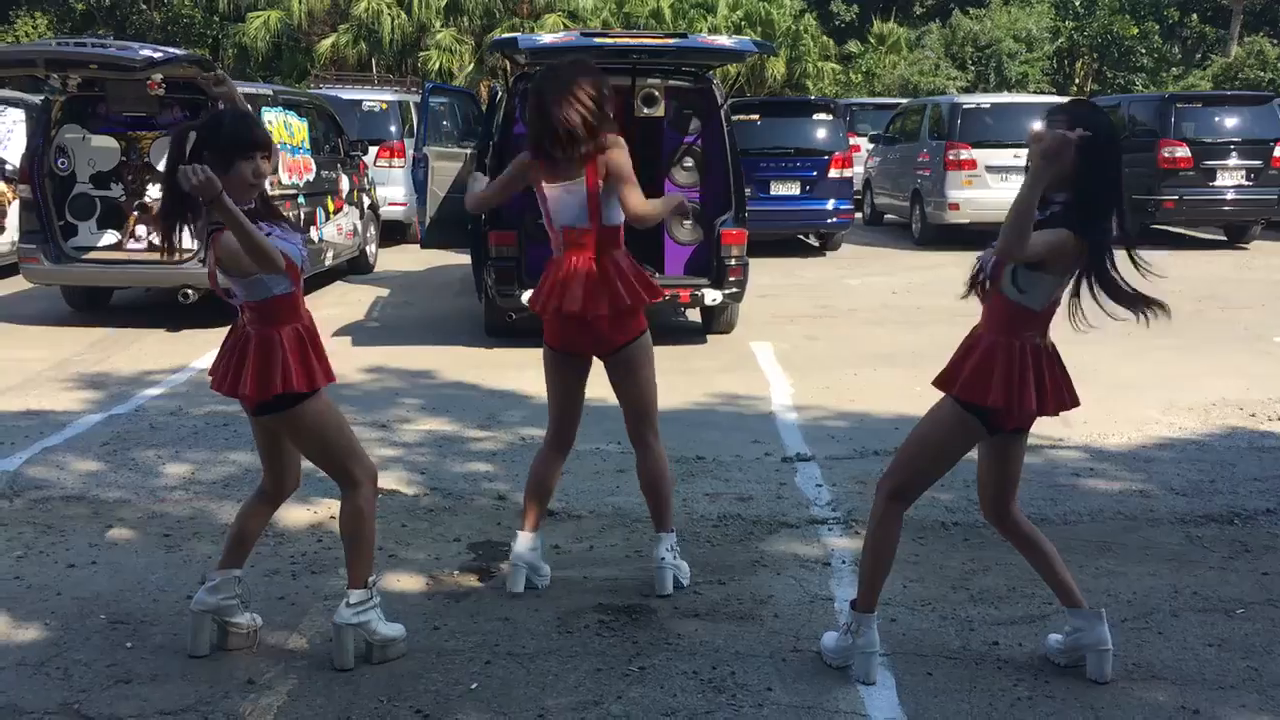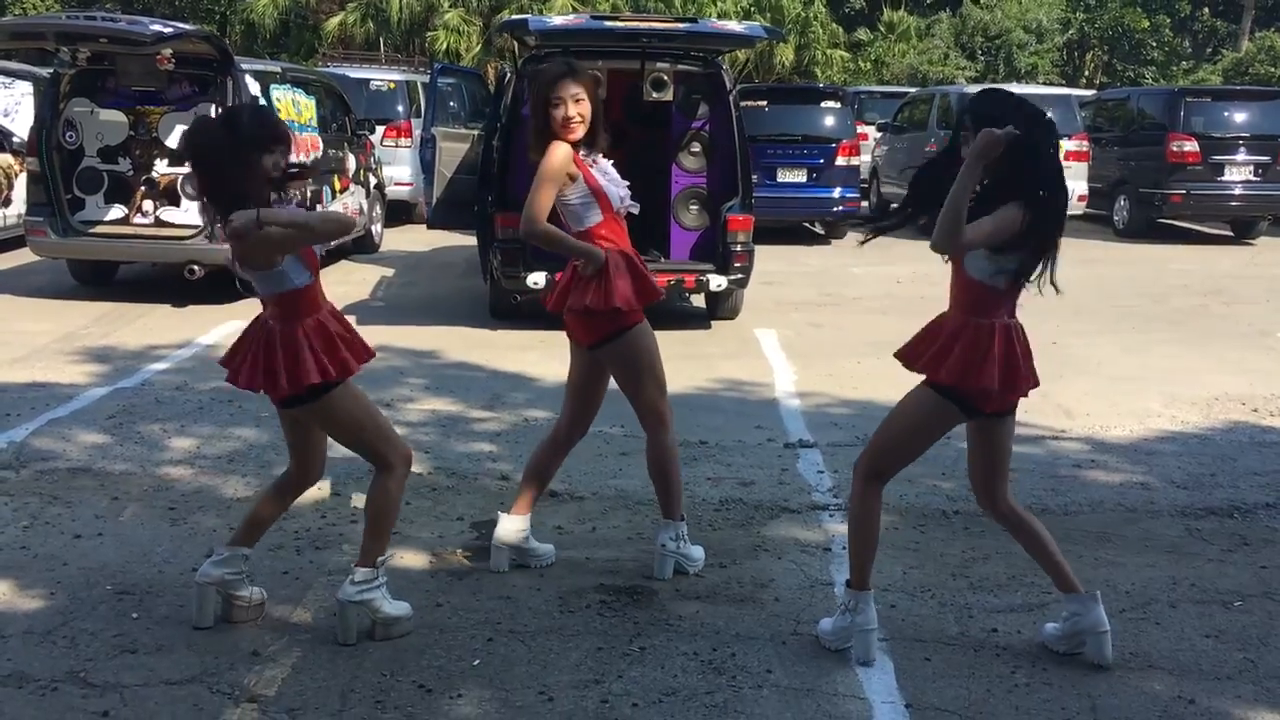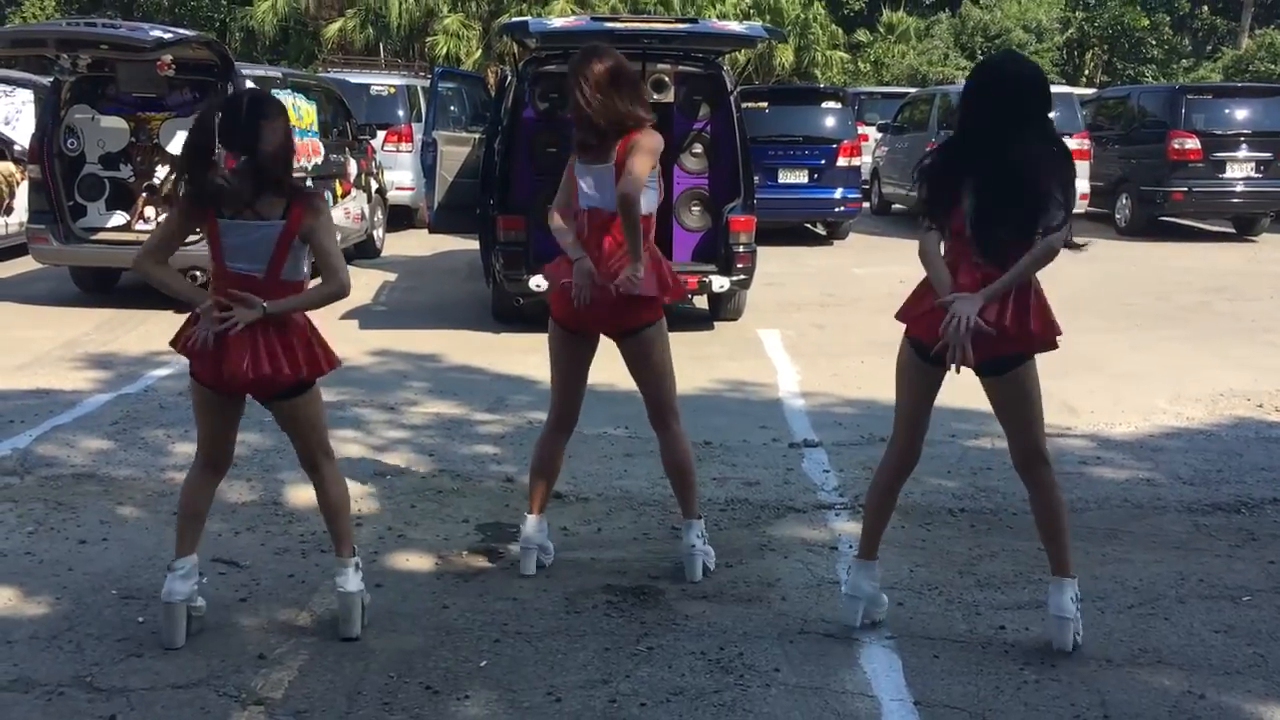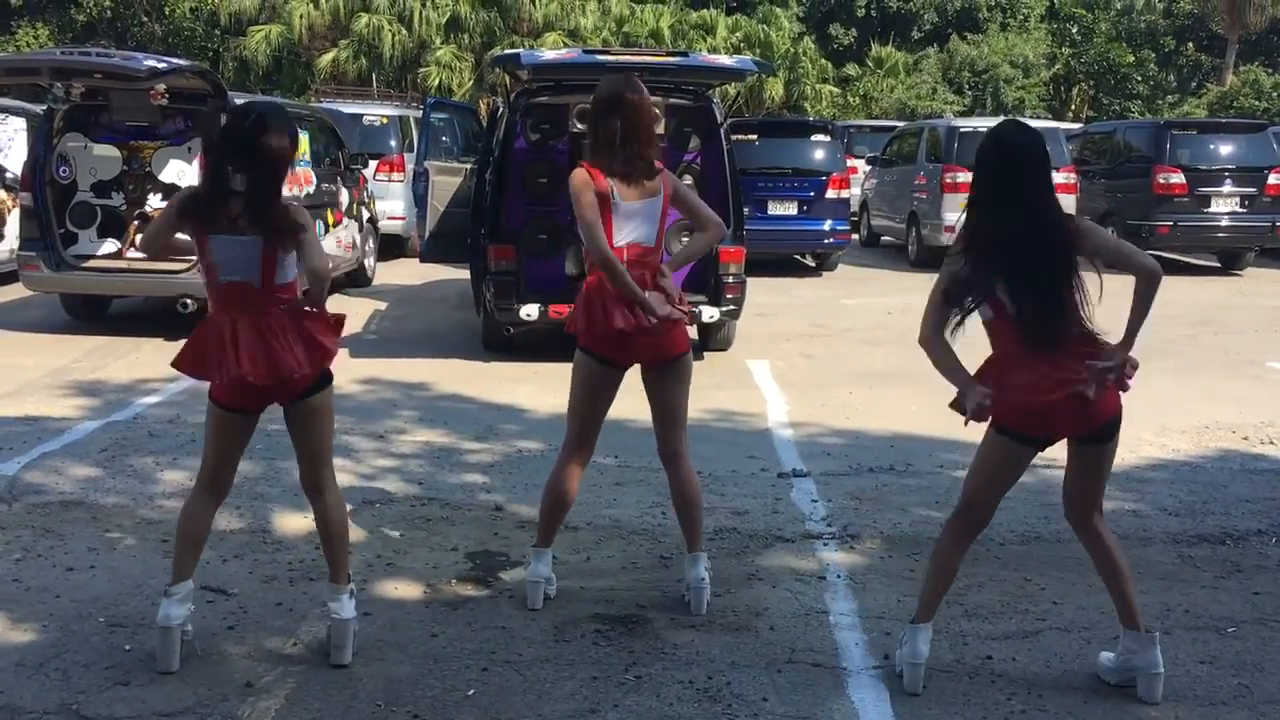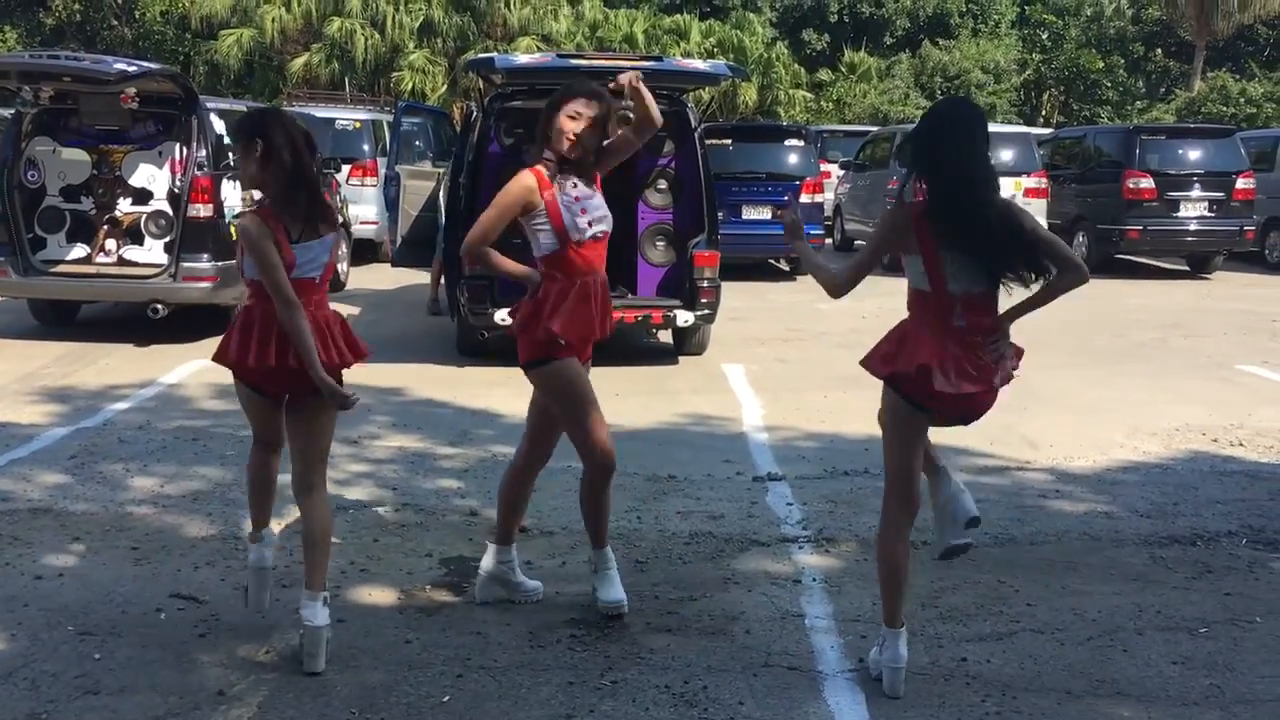
dt=1s
person 1, frame 1
left shoulder: (1069, 233)
right shoulder: (1051, 213)
left elbow: (1014, 251)
left wrist: (1038, 173)
left hip: (1002, 371)
right hip: (1010, 372)
left knee: (893, 490)
right knee: (1001, 510)
left ankle: (861, 632)
right ankle: (1086, 626)
person 1, frame 2
left shoulder: (1019, 208)
right shoulder: (1007, 195)
left elbow: (946, 241)
left wrist: (974, 165)
left hip: (969, 357)
right hip: (993, 360)
left knee: (869, 472)
right knee: (994, 498)
left ankle: (858, 613)
right ankle: (1083, 611)
person 1, frame 3
left shoulder: (948, 163)
right shoulder: (1049, 165)
left elbow: (929, 243)
right elbow: (1052, 240)
left wrist: (956, 298)
right wrist: (983, 300)
left hip: (940, 313)
right hip: (1006, 320)
left knee: (902, 448)
right knee: (1033, 461)
left ankle: (863, 574)
right ankle: (1063, 594)
person 1, frame 4
left shoulder: (974, 247)
right shoulder: (1070, 231)
left elbow: (931, 333)
right elbow: (1149, 272)
left wrist: (969, 387)
right wrist: (1119, 352)
left hip: (1025, 399)
right hip: (1091, 390)
left knee: (966, 520)
right knee: (1087, 521)
left ankle: (917, 636)
right ankle: (1140, 648)
person 1, frame 5
left shoulder: (909, 214)
right shoulder: (1000, 214)
left elbow: (840, 285)
right elbow: (1075, 271)
left wrist: (798, 243)
right wrist: (1008, 317)
left hip: (921, 362)
right hip: (979, 368)
left knee: (897, 509)
left ankle: (892, 645)
right ankle: (954, 497)
person 2, frame 1
left shoulder: (250, 203)
right shoulder: (226, 237)
left elbow: (261, 151)
right elbow: (278, 264)
left wrist: (238, 113)
right wrist: (222, 204)
left hip: (275, 360)
right hip: (275, 362)
left knee: (279, 482)
right knee: (359, 476)
left ankle: (218, 597)
right ankle: (359, 609)
person 2, frame 2
left shoulder: (248, 212)
right shoulder: (258, 231)
right elbow: (343, 224)
right wrist: (266, 216)
left hip: (294, 347)
right hip: (305, 357)
left knee: (303, 470)
right knee: (394, 458)
left ankle: (224, 570)
right ankle: (365, 588)
person 2, frame 3
left shoulder: (203, 194)
right shoulder: (305, 205)
left elbow: (148, 263)
right elbow: (338, 285)
left wrist: (204, 304)
right wrist: (267, 312)
left hip: (217, 345)
right hip: (282, 346)
left knee: (209, 463)
right knee: (319, 462)
left ankle: (181, 579)
right ankle: (349, 575)
person 2, frame 4
left shoulder: (195, 204)
right shoulder: (284, 212)
left elbow: (150, 244)
right elbow: (321, 271)
right wrist: (313, 304)
left hip: (232, 355)
right hip: (296, 351)
left knee: (210, 487)
right knee: (321, 482)
left ankle: (176, 601)
right ankle: (341, 599)
person 2, frame 5
left shoulder: (254, 224)
right shoulder: (323, 211)
left elbow: (285, 303)
left wrist: (313, 371)
left hip: (263, 349)
right hip: (322, 345)
left knee: (265, 448)
right knee: (311, 480)
left ankle: (260, 546)
right ankle: (315, 606)
person 3, frame 1
left shoulder: (535, 159)
right shoulder: (610, 149)
left elbow: (477, 206)
right elbow: (638, 214)
left wrist: (479, 183)
right wrist: (677, 202)
left hip: (562, 299)
right hip: (614, 295)
left knee: (558, 437)
right knee: (645, 435)
left ankle: (526, 550)
right ankle: (666, 553)
person 3, frame 2
left shoulder: (584, 155)
right shoulder: (559, 153)
right elbow: (531, 225)
left wrist: (597, 256)
right wrist: (593, 254)
left hip: (600, 296)
right hip: (604, 296)
left knee: (571, 424)
right knee: (658, 419)
left ankle: (513, 530)
right ankle: (673, 539)
person 3, frame 3
left shoulder: (575, 150)
right shoulder: (645, 139)
left elbow: (558, 219)
right elbow: (629, 187)
left wrist: (580, 260)
right wrist: (637, 259)
left hip: (578, 289)
right hip: (631, 291)
left knee: (560, 420)
right knee: (666, 420)
left ankle: (533, 531)
right ankle: (694, 536)
person 3, frame 4
left shoulder: (584, 178)
right shoulder: (662, 178)
left elbow: (598, 251)
right elbow: (714, 228)
left wrist: (640, 298)
right wrist: (668, 269)
left hip: (607, 323)
right hip: (664, 324)
left knee: (575, 451)
right knee: (675, 453)
left ankle: (540, 564)
right ankle: (697, 568)
person 3, frame 5
left shoulder: (593, 170)
right shoulder: (529, 183)
left elbow: (650, 125)
right elbow: (473, 248)
left wrist: (636, 88)
right wrist: (531, 276)
left hip: (581, 328)
right hip: (552, 328)
left knee: (537, 451)
right knee: (600, 452)
left ankle: (499, 567)
right ankle: (600, 562)
